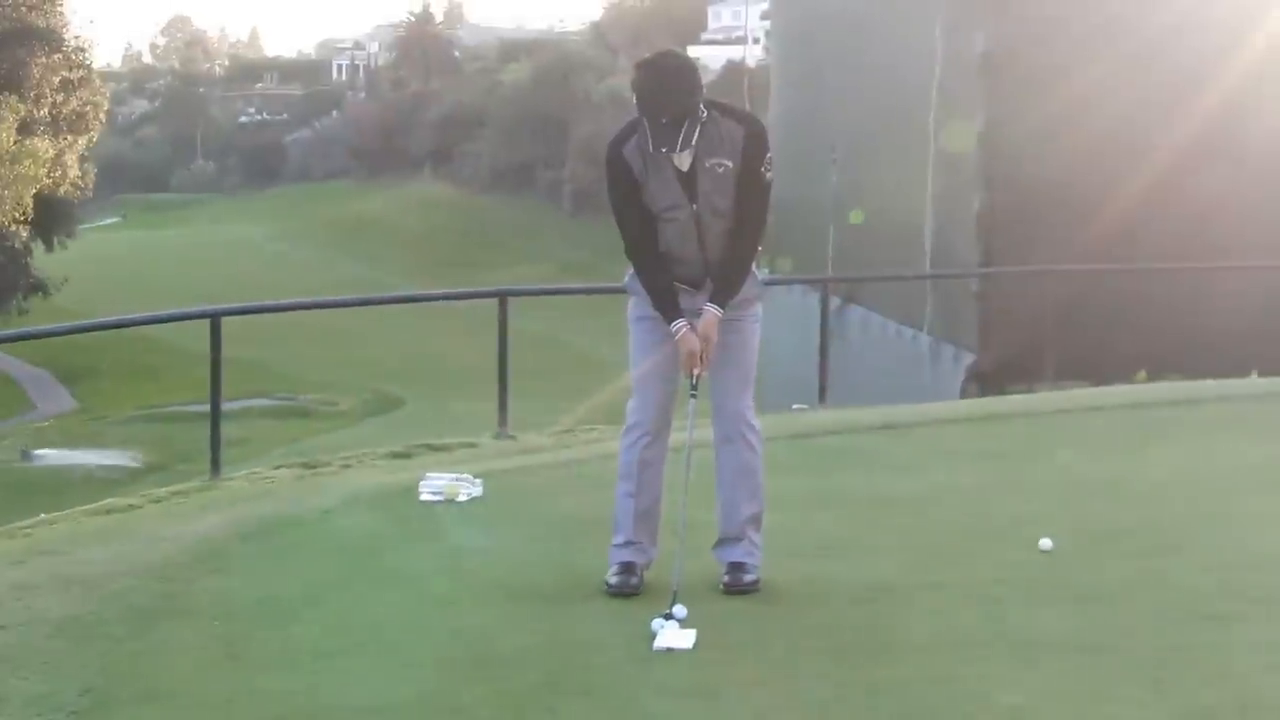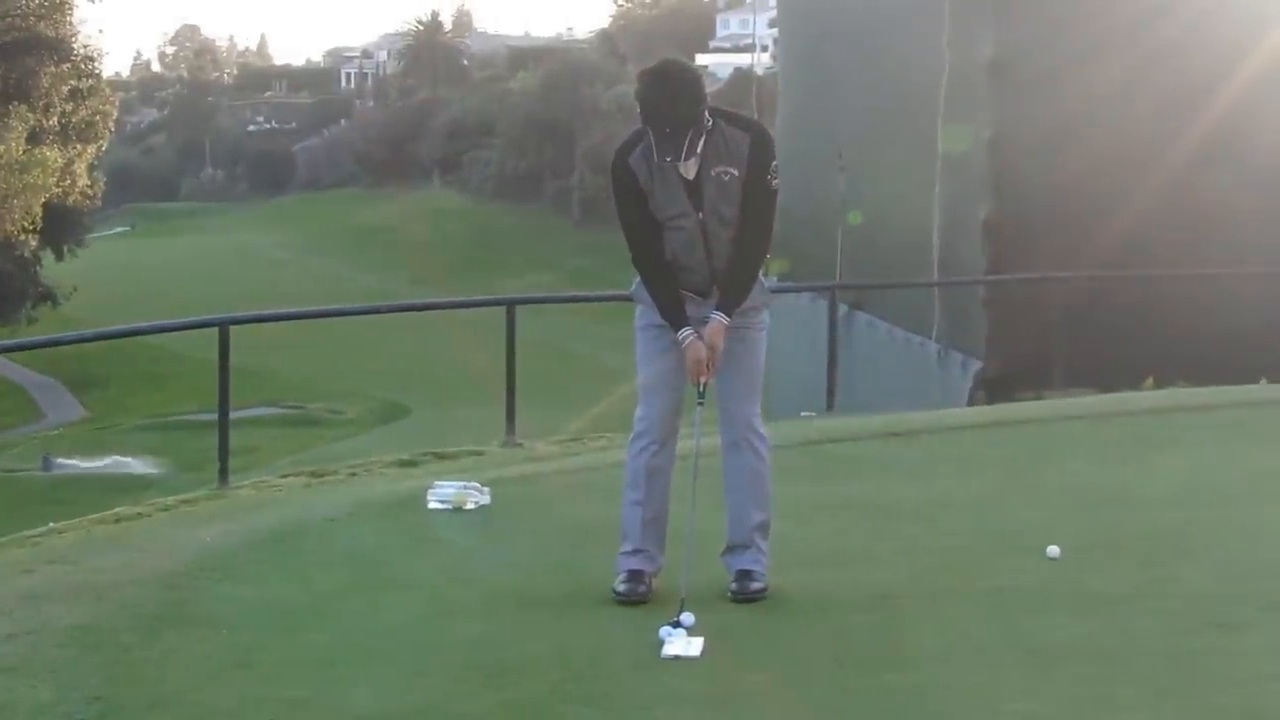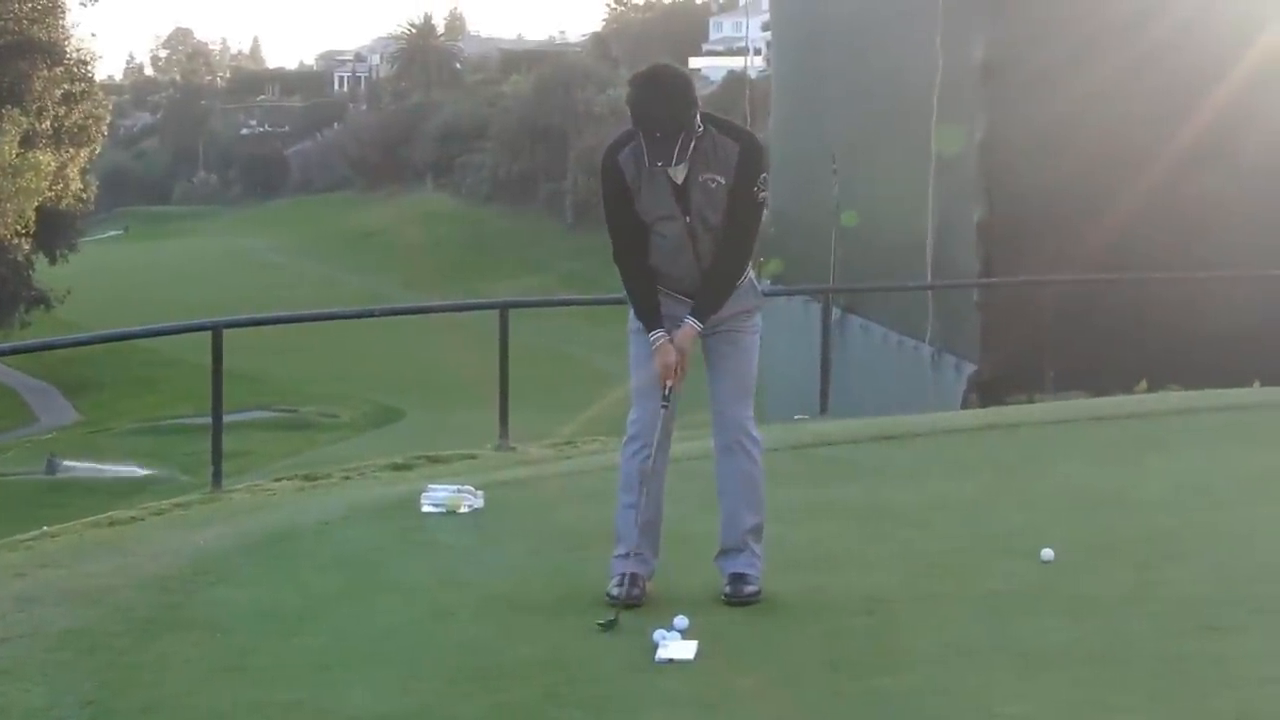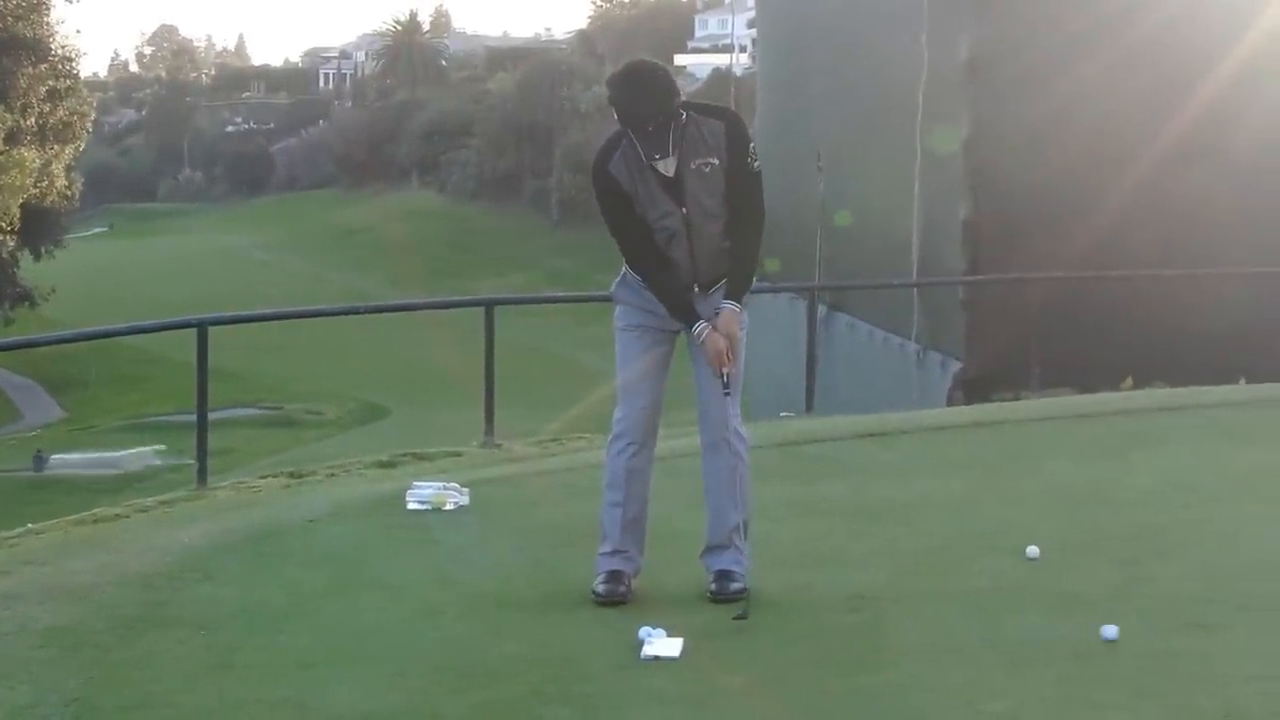
dt=1s
person 1, frame 1
left shoulder: (745, 134)
right shoulder: (625, 151)
left elbow: (749, 230)
right elbow: (639, 246)
left wrist: (714, 309)
right wrist: (678, 325)
left hip: (732, 290)
right hip: (658, 292)
left knee: (736, 418)
right knee: (645, 419)
left ankle: (741, 551)
right ankle: (629, 553)
person 1, frame 2
left shoulder: (751, 142)
right shoulder: (631, 159)
left elbow: (756, 237)
right elbow: (646, 255)
left wrist: (721, 318)
right wrist: (685, 332)
left hip: (738, 298)
right hip: (664, 300)
left knee: (744, 425)
right knee: (652, 425)
left ankle: (749, 560)
right ankle: (637, 560)
person 1, frame 3
left shoulder: (741, 150)
right shoulder: (620, 160)
left elbow: (738, 247)
right elbow: (629, 255)
left wrist: (695, 325)
right wrist: (657, 335)
left hip: (729, 302)
right hip: (655, 301)
left knee: (737, 428)
right knee: (645, 428)
left ankle: (742, 563)
right ankle: (631, 564)
person 1, frame 4
left shoulder: (725, 130)
right shoulder: (610, 164)
left elbow: (749, 219)
right elbow: (642, 256)
left wrist: (731, 305)
right wrist: (696, 327)
left hip: (720, 293)
right hip: (647, 297)
left knee: (723, 425)
right knee: (632, 425)
left ankle: (728, 560)
right ankle: (616, 561)
